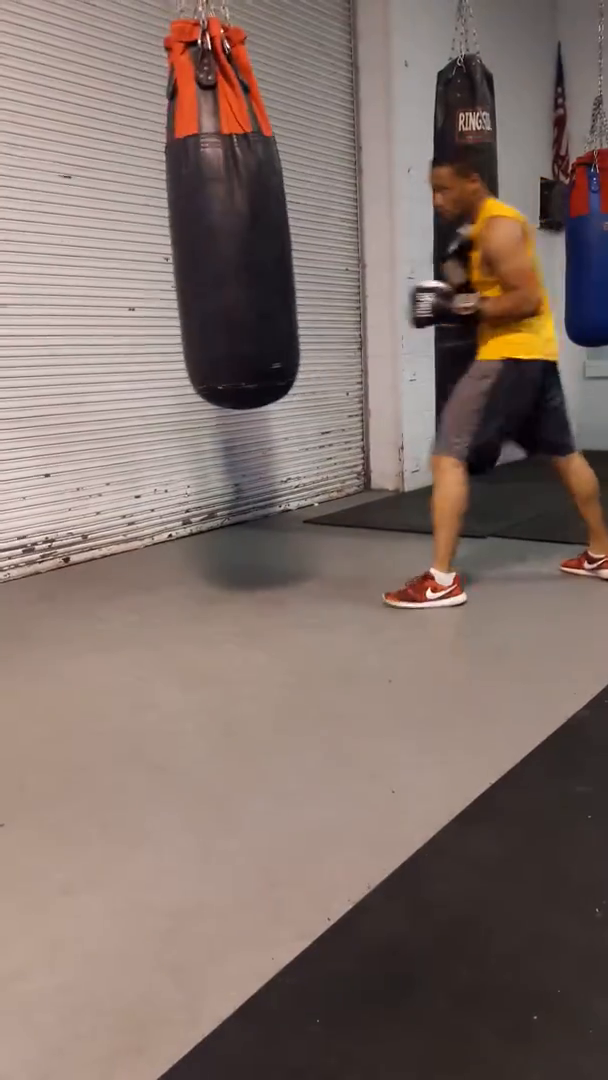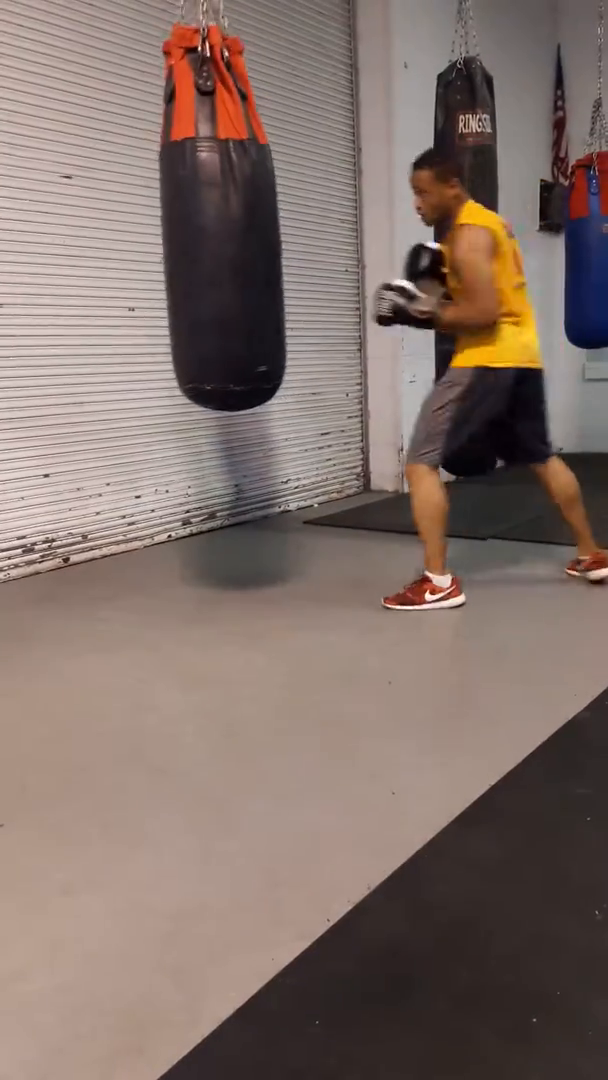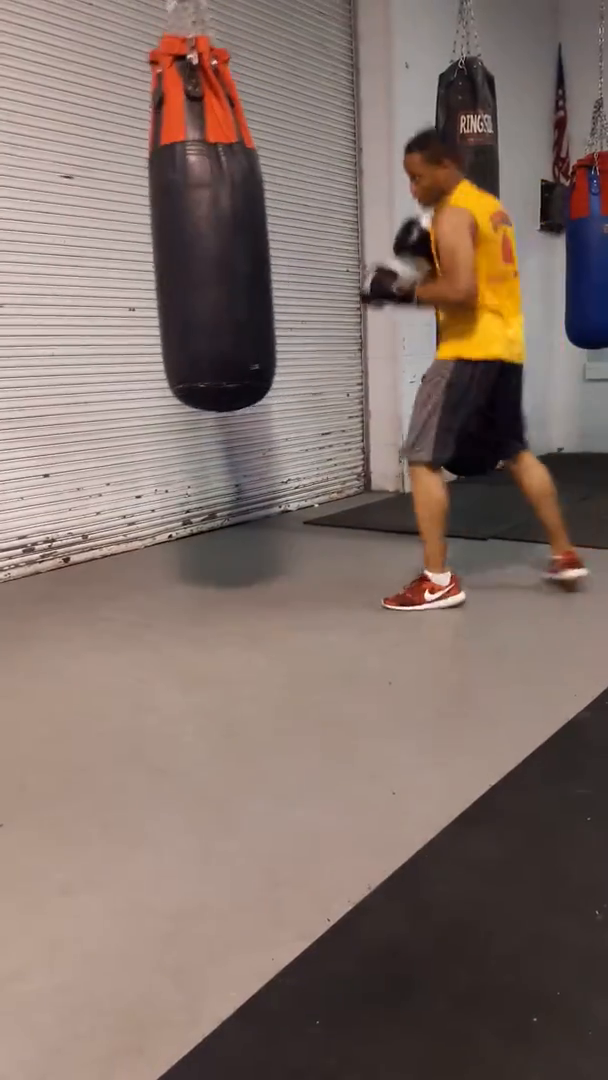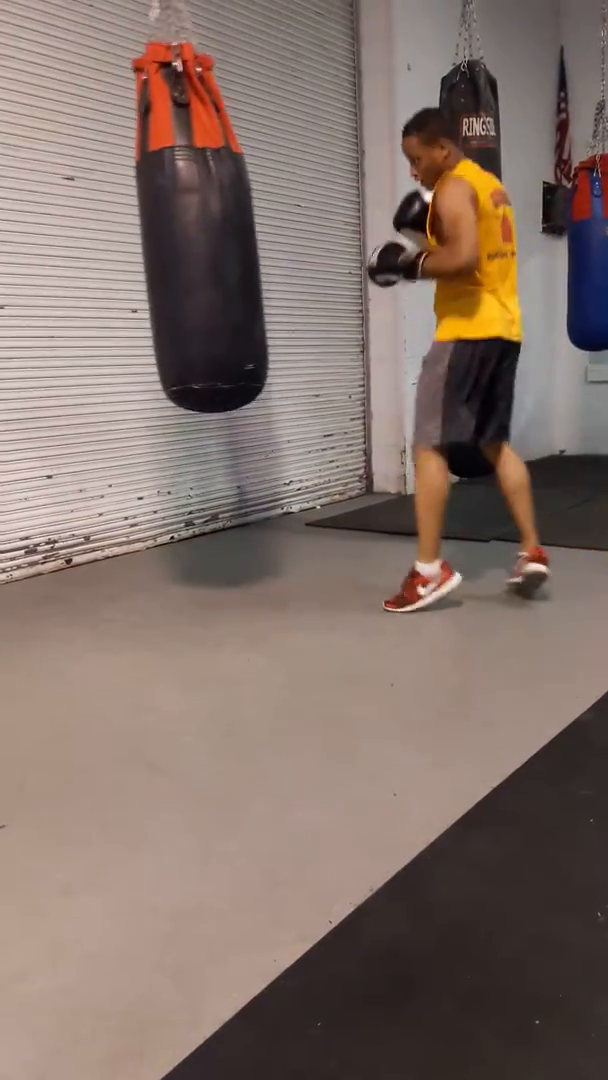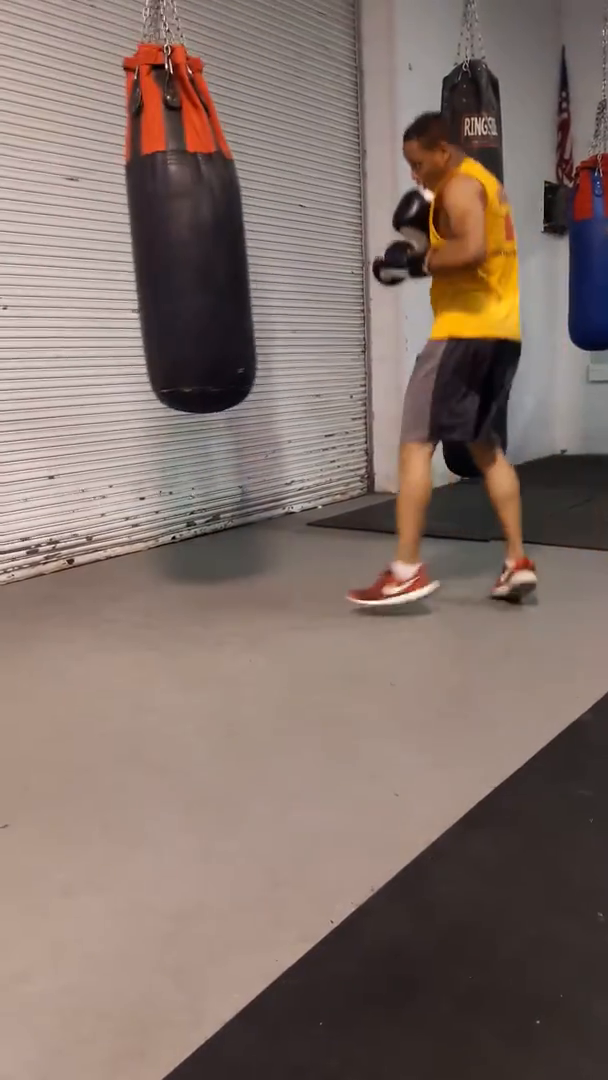
dt=0.1s
person 1, frame 1
left shoulder: (499, 228)
right shoulder: (486, 223)
left elbow: (530, 300)
right elbow: (481, 286)
left wrist: (463, 307)
right wrist: (458, 278)
left hip: (511, 354)
right hip: (537, 355)
left knee: (447, 457)
right knee: (562, 454)
left ankle: (441, 580)
person 1, frame 2
left shoulder: (468, 236)
right shoulder: (482, 224)
left elbow: (482, 312)
left wrist: (428, 312)
left hip: (486, 362)
right hip: (522, 360)
left knee: (421, 462)
right knee: (542, 458)
left ankle: (439, 582)
person 1, frame 3
left shoulder: (454, 214)
right shoulder: (489, 206)
left elbow: (461, 291)
left wrist: (412, 290)
right wrist: (430, 271)
left hip: (470, 353)
right hip: (507, 349)
left knee: (423, 462)
right knee: (517, 454)
left ankle: (437, 582)
right ankle: (564, 554)
person 1, frame 4
left shoulder: (453, 187)
right shoulder: (490, 187)
left elbow: (464, 256)
left wrist: (411, 263)
right wrist: (424, 227)
left hip: (469, 331)
right hip: (504, 330)
left knee: (428, 446)
right knee: (497, 444)
left ankle: (430, 570)
right ankle: (532, 551)
person 1, frame 5
left shoulder: (462, 185)
right shoulder: (480, 184)
left elbow: (473, 249)
left wrist: (420, 260)
right wrist: (427, 228)
left hip: (465, 333)
right hip: (502, 334)
left knee: (416, 444)
right knee: (485, 447)
left ankle: (407, 571)
right ankle: (517, 563)
